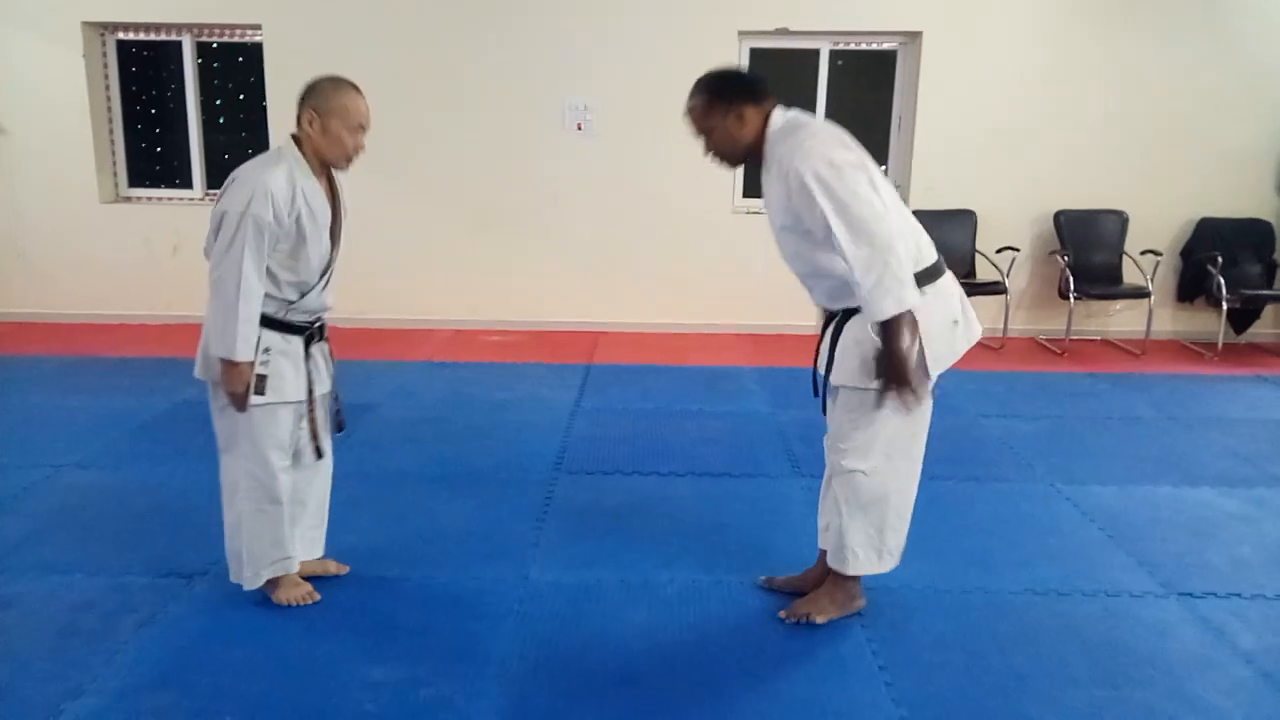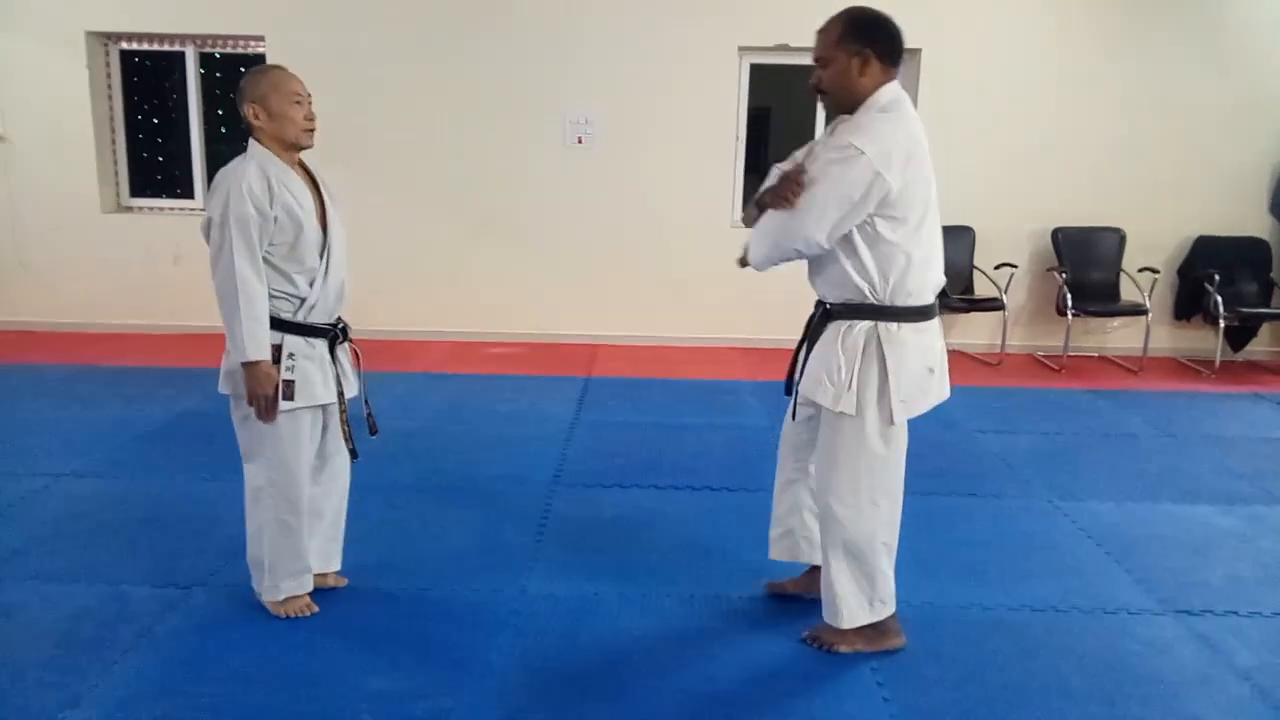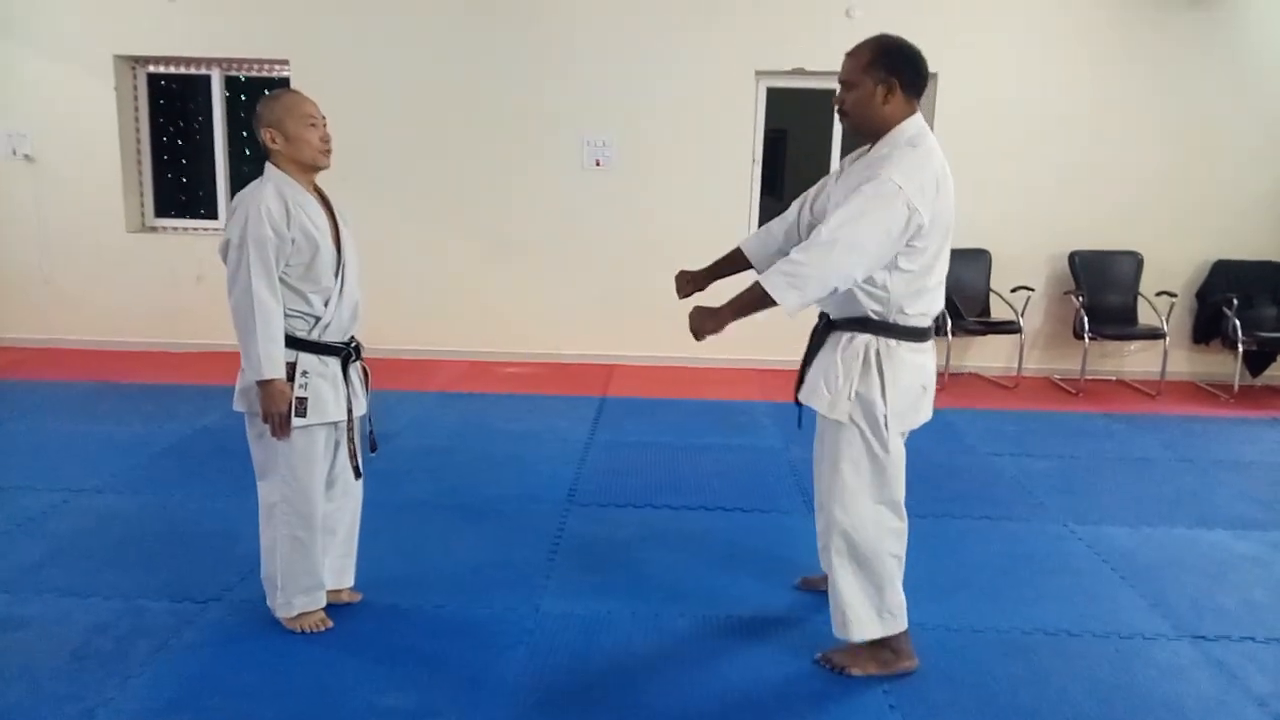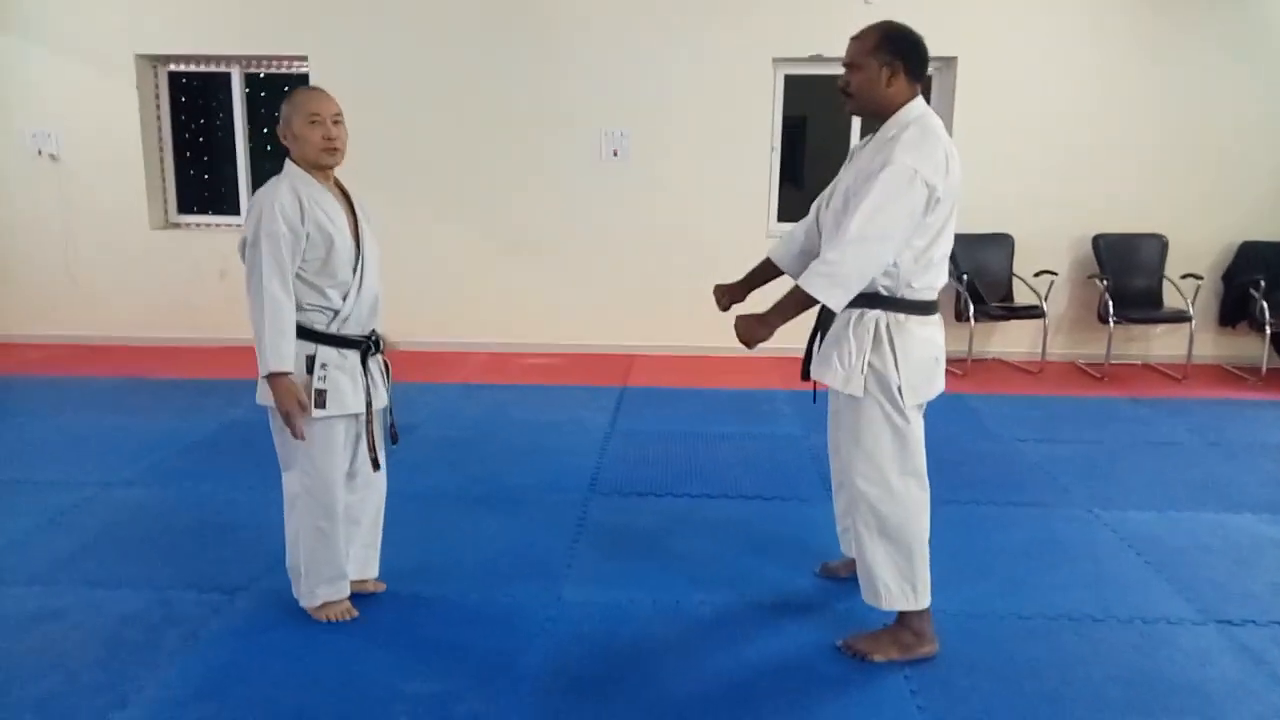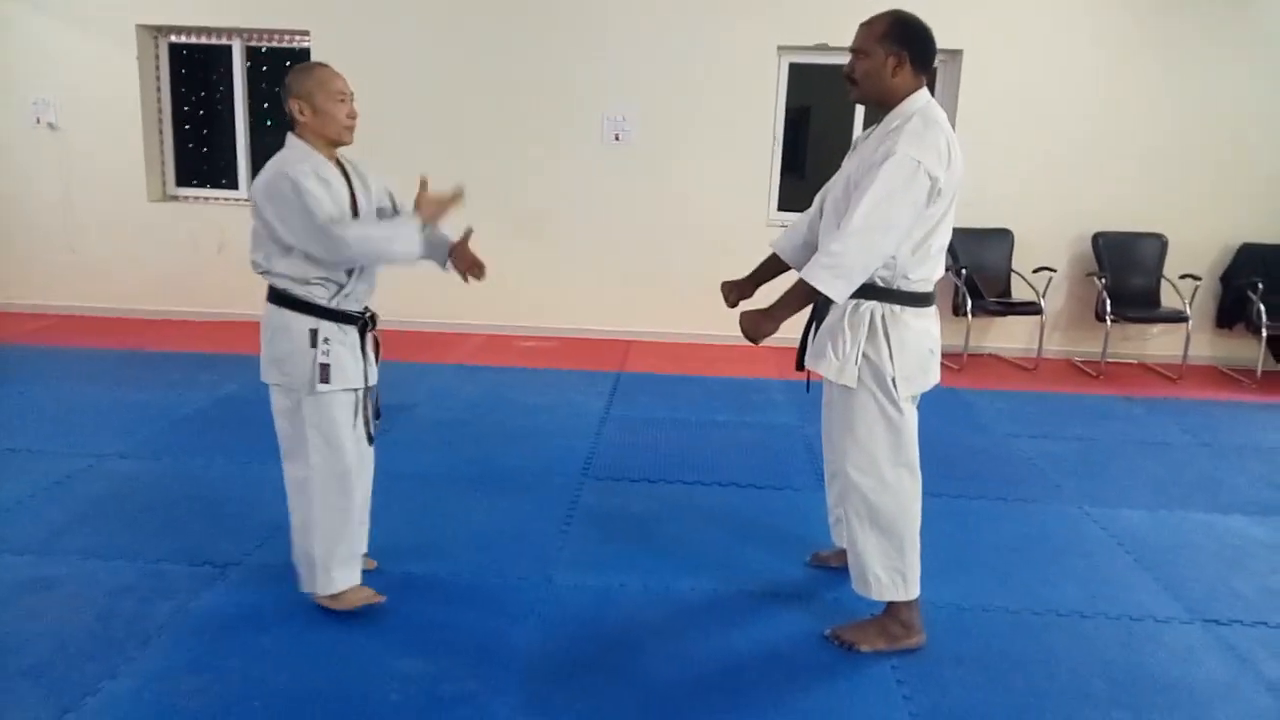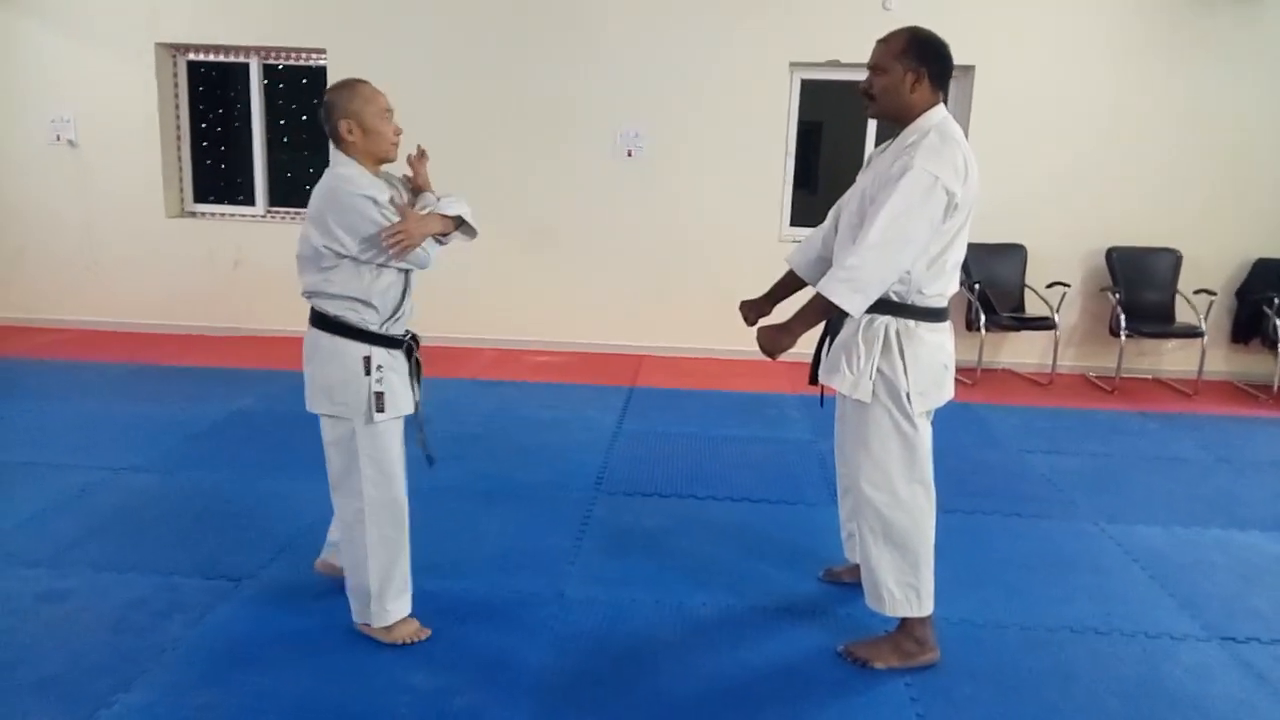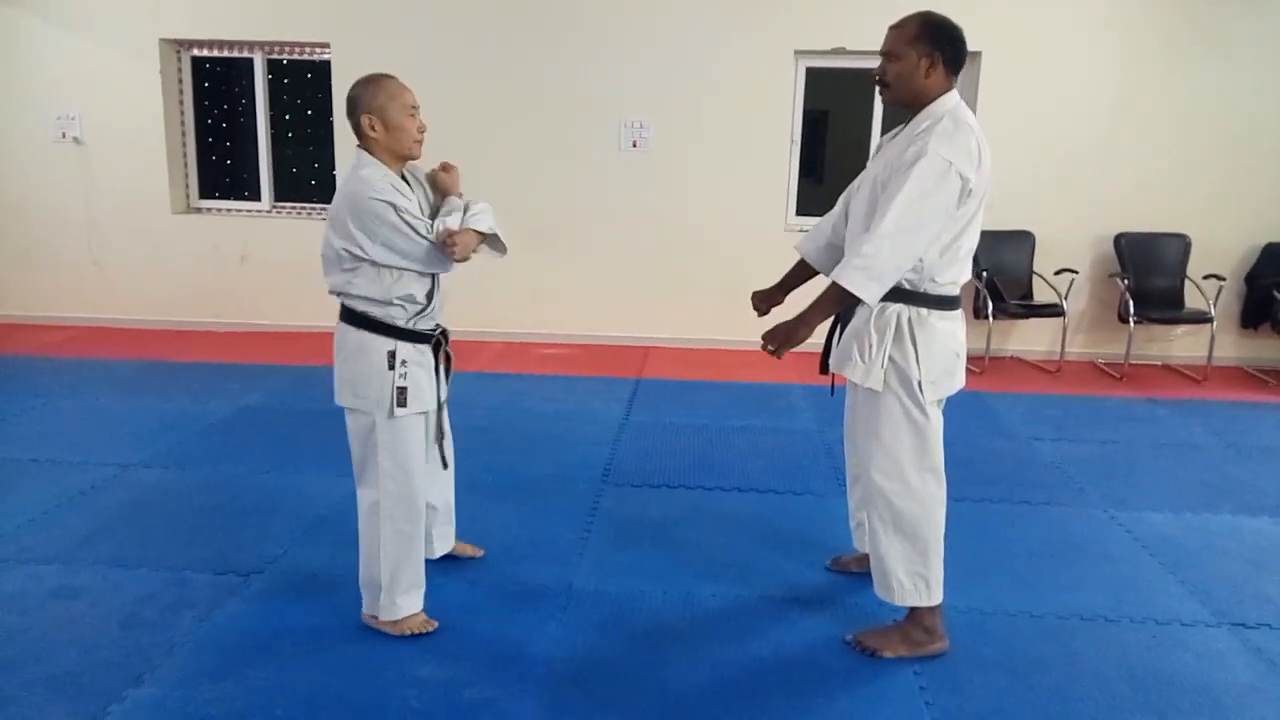
dt=0.5s
person 1, frame 1
left shoulder: (807, 154)
right shoulder: (780, 154)
left elbow: (877, 245)
left wrist: (899, 340)
right wrist: (842, 337)
left hip: (894, 316)
right hip: (868, 313)
left knee: (865, 452)
right knee: (847, 446)
left ankle: (846, 583)
right ankle: (832, 566)
person 1, frame 2
left shoulder: (871, 143)
right shoulder: (861, 126)
left elbow: (795, 229)
right elbow: (773, 204)
left wrist: (755, 246)
right wrist: (776, 193)
left hip: (877, 342)
right hip: (852, 330)
left knee: (854, 484)
right knee: (804, 452)
left ankle: (875, 620)
right ankle: (821, 572)
person 1, frame 3
left shoulder: (905, 172)
right shoulder: (873, 159)
left elbow: (821, 260)
right elbow: (794, 226)
left wrist: (724, 314)
right wrist: (708, 274)
left hip: (875, 358)
right hip: (858, 348)
left knee: (860, 495)
right knee: (846, 484)
left ankle: (889, 641)
right ankle: (849, 575)
person 1, frame 4
left shoulder: (916, 148)
right shoulder: (882, 143)
left elbow: (855, 253)
right elbow: (818, 228)
left wrist: (769, 320)
right wrist: (743, 285)
left hip: (886, 336)
right hip: (863, 329)
left knee: (884, 472)
right knee: (857, 461)
left ankle: (914, 624)
right ankle: (867, 556)
person 1, frame 5
left shoulder: (918, 140)
right shoulder: (885, 134)
left elbow: (857, 244)
right elbow: (820, 221)
left wrist: (774, 315)
right wrist: (751, 281)
left hip: (883, 327)
right hip: (859, 320)
left knee: (878, 463)
right knee: (850, 452)
left ankle: (902, 616)
right ankle: (856, 546)
person 1, frame 6
left shoulder: (934, 155)
right shoulder: (902, 149)
left elbow: (873, 259)
right elbow: (834, 234)
left wrist: (791, 329)
right wrist: (768, 299)
left hip: (896, 341)
right hip: (873, 334)
left knee: (891, 478)
right knee: (862, 465)
left ankle: (915, 631)
right ankle: (868, 562)
person 1, frame 7
left shoulder: (948, 142)
right shoulder: (910, 136)
left elbow: (886, 248)
right elbow: (843, 223)
left wrist: (804, 323)
right wrist: (779, 289)
left hip: (908, 331)
right hip: (881, 322)
left knee: (904, 468)
right knee: (872, 454)
left ankle: (925, 620)
right ankle: (878, 551)
person 2, frame 1
left shoulder: (325, 184)
right shoulder: (264, 183)
right elbow: (235, 275)
right wrist: (235, 359)
left hip: (301, 345)
right hip: (259, 349)
left knee: (311, 454)
right knee: (262, 464)
left ankle: (301, 552)
right ankle: (271, 569)
person 2, frame 2
left shoulder: (305, 178)
right shoulder: (243, 182)
right elbow: (238, 279)
right wrist: (255, 363)
left hip: (323, 350)
right hip: (280, 355)
left knee: (328, 467)
right knee: (282, 476)
left ankle: (312, 564)
right ankle: (281, 584)
person 2, frame 3
left shoulder: (318, 200)
right shoulder: (261, 204)
right elbow: (255, 298)
right wrist: (270, 380)
left hip: (335, 368)
right hip: (293, 372)
left knee: (340, 483)
right knee: (294, 492)
left ankle: (327, 580)
right ankle: (294, 599)
person 2, frame 4
left shoulder: (343, 197)
right shoulder: (279, 201)
right elbow: (270, 292)
left wrist: (372, 340)
right wrist: (279, 373)
left hip: (359, 360)
right hip: (312, 365)
left knee: (365, 475)
right knee: (319, 484)
left ankle: (356, 569)
right ankle: (320, 588)
person 2, frame 5
left shoulder: (345, 171)
right shoulder: (288, 176)
left elbow: (384, 224)
right elbow: (346, 242)
left wrist: (450, 245)
right wrist: (421, 219)
left hip: (346, 332)
right hip: (307, 337)
left knee: (353, 451)
right knee: (324, 459)
left ankle: (339, 549)
right ankle: (330, 580)
person 2, frame 6
left shoulder: (380, 183)
right shoulder: (345, 193)
left elbow: (454, 213)
right elbow: (417, 254)
left wrist: (430, 217)
right wrist: (424, 197)
left hip: (377, 351)
right hip: (353, 357)
left knee: (371, 476)
right knee: (374, 487)
left ankle: (340, 555)
right ankle: (380, 611)
person 2, frame 7
left shoulder: (408, 178)
right shoulder: (366, 194)
left elbow: (469, 207)
right elbow: (434, 249)
left wrist: (469, 232)
right wrist: (449, 199)
left hip: (416, 347)
right hip: (380, 355)
left knee: (430, 456)
right knee: (393, 481)
left ankle: (435, 539)
right ankle: (387, 605)
